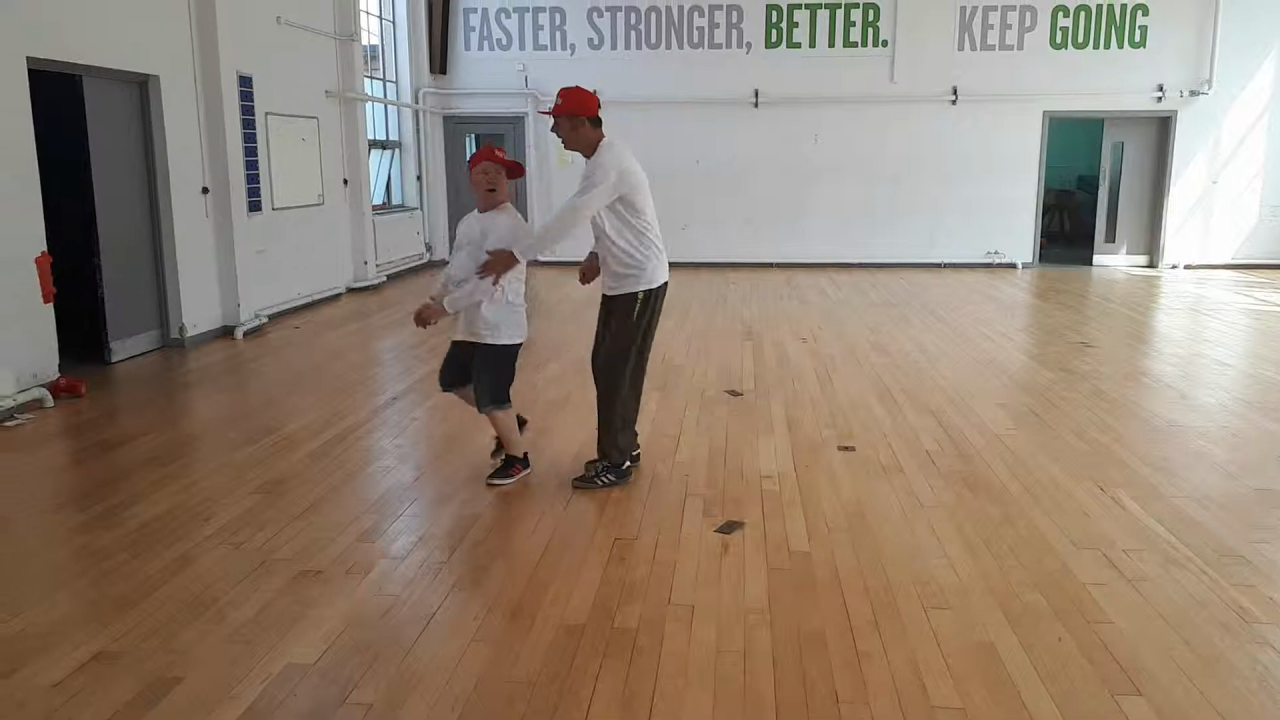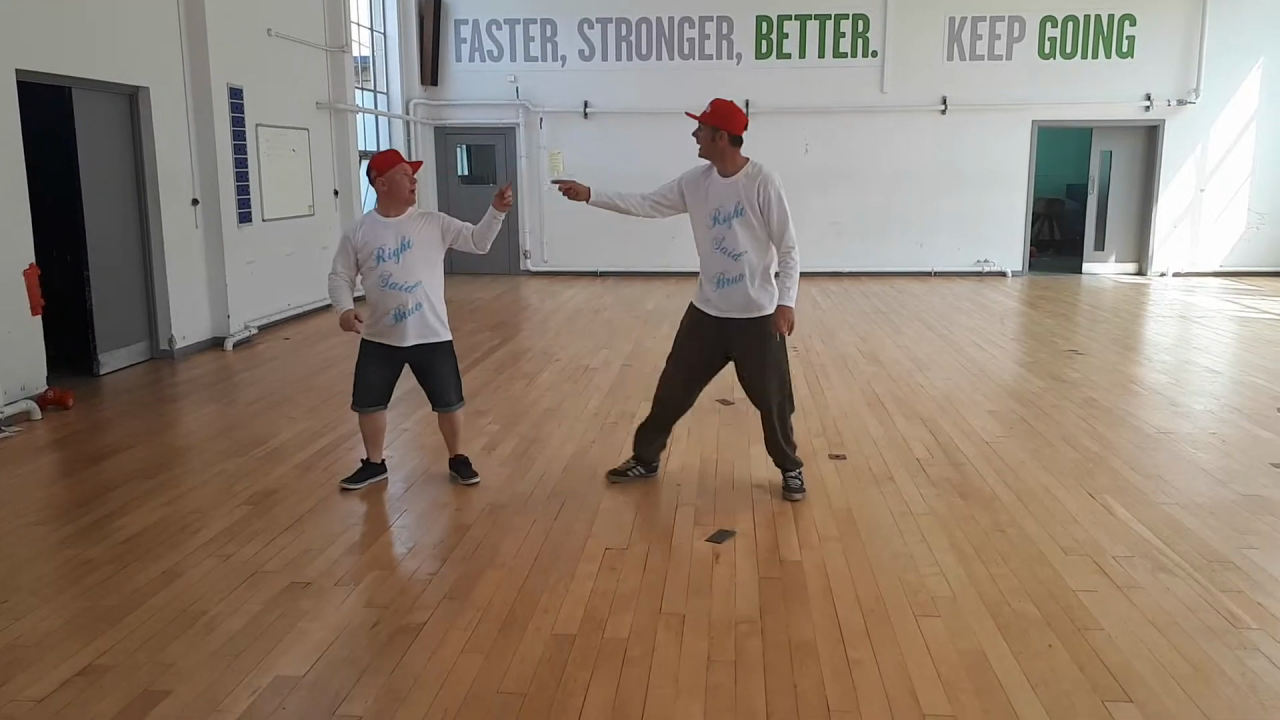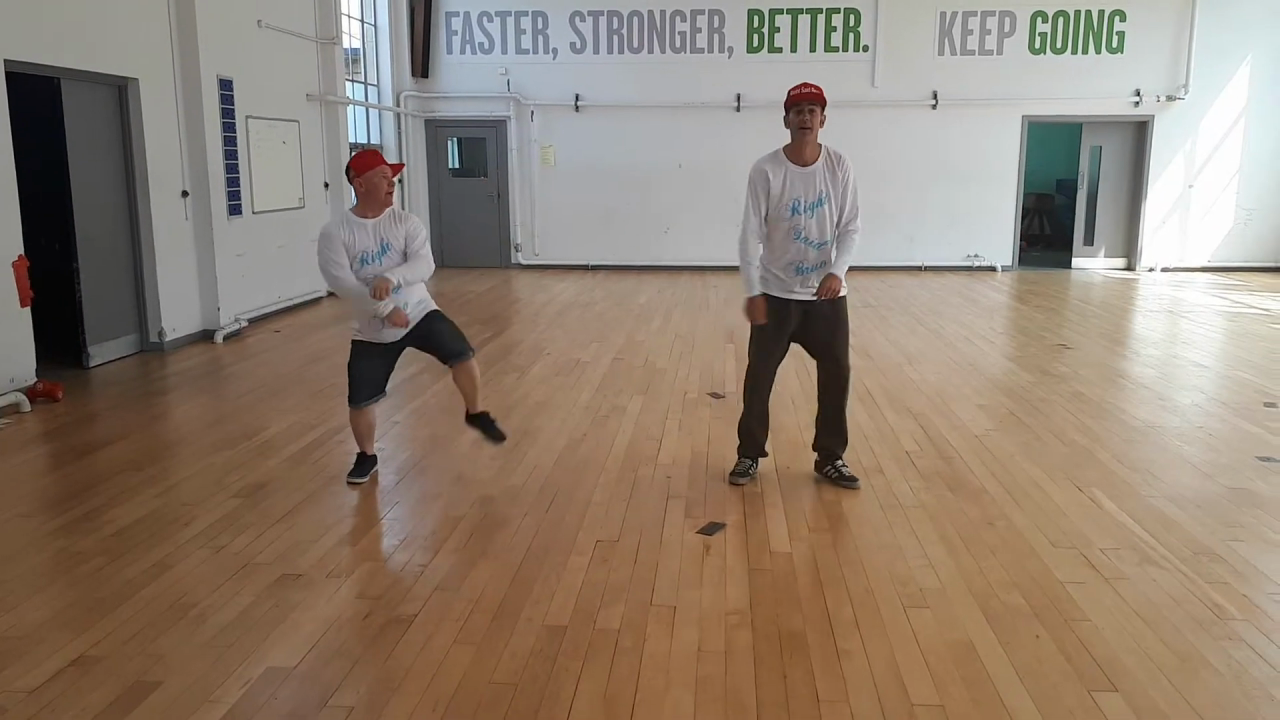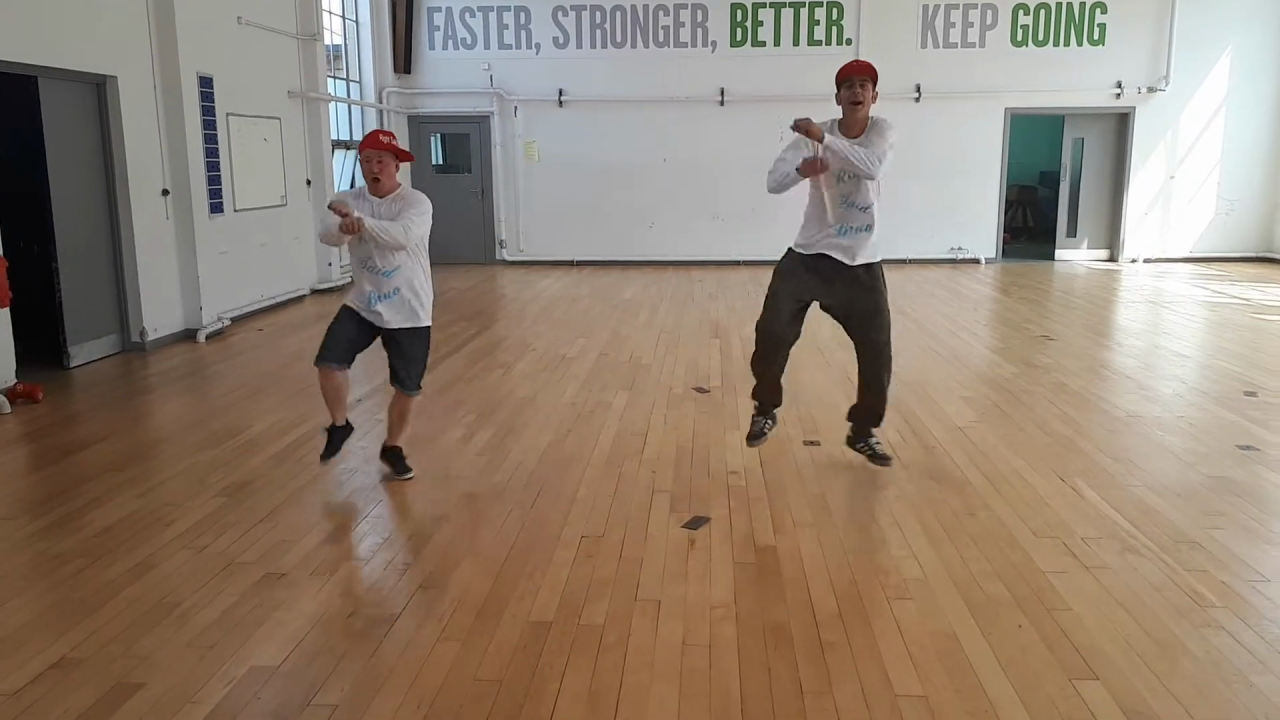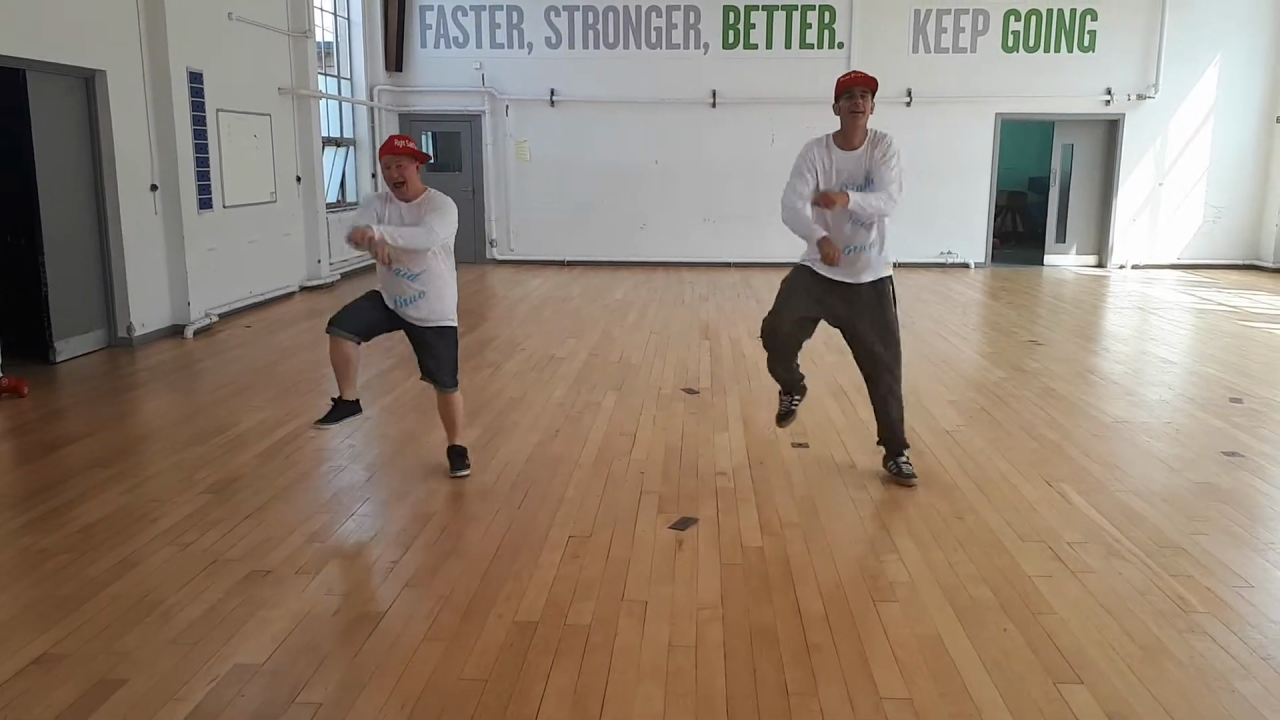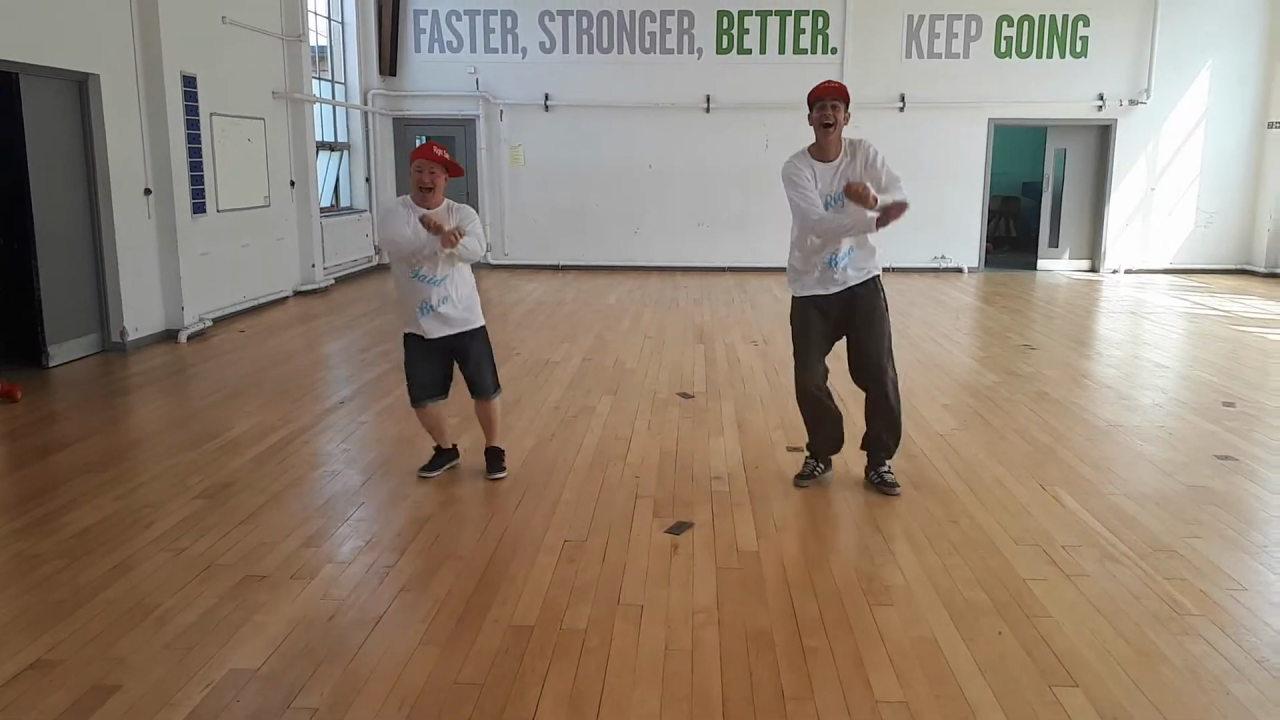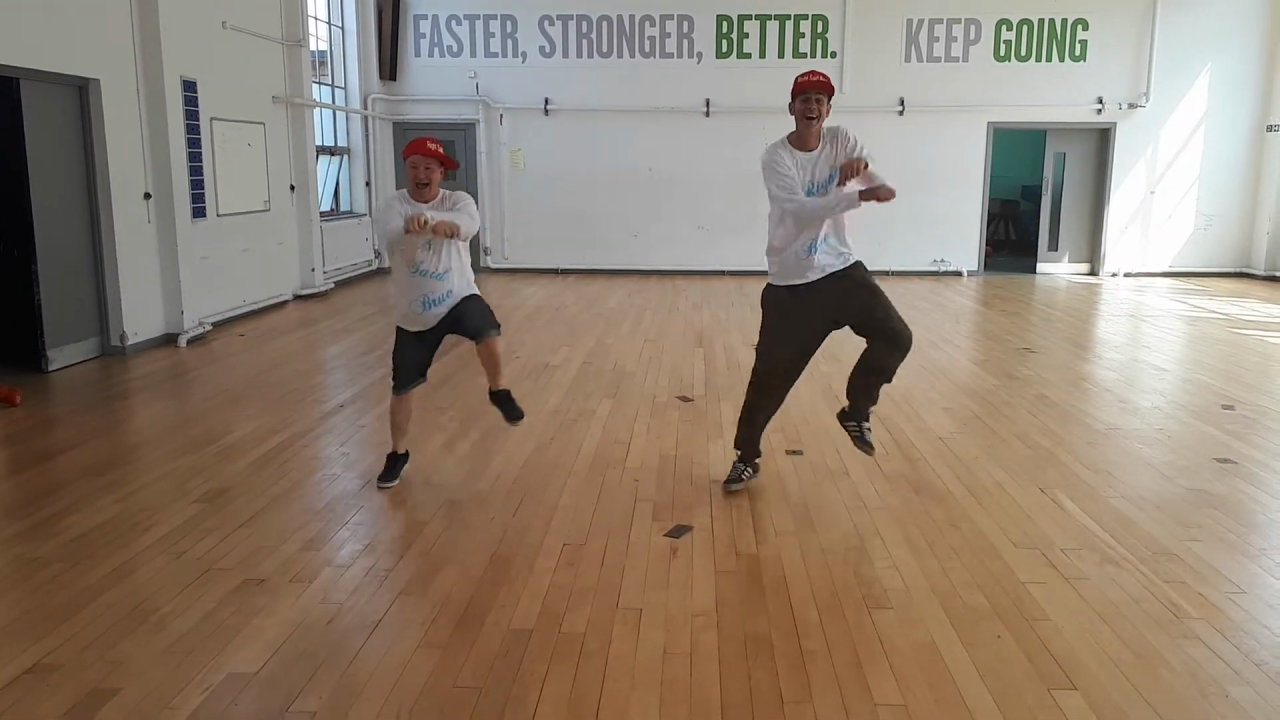
dt=0.7s
person 1, frame 1
left shoulder: (609, 163)
right shoulder: (601, 158)
left elbow: (569, 218)
left wrist: (515, 255)
right wrist: (597, 255)
left hip: (640, 283)
right hip: (620, 281)
left knee: (618, 374)
right knee: (604, 366)
left ankle: (616, 463)
right ankle: (622, 448)
person 1, frame 2
left shoulder: (763, 182)
right shoulder: (695, 181)
left elbow: (788, 247)
right elbow: (644, 204)
left wrist: (787, 302)
right wrist: (589, 194)
left hip: (756, 312)
right hip: (707, 309)
left knee: (772, 396)
right knee: (674, 385)
left ankle: (790, 468)
right ankle: (646, 458)
person 1, frame 3
left shoulder: (838, 165)
right shoulder: (765, 170)
left elbow: (851, 227)
right elbow: (751, 234)
left wrist: (837, 274)
right wrist: (754, 291)
left hip: (825, 290)
right hip: (776, 291)
left knee: (836, 375)
right knee: (758, 377)
left ankle: (830, 458)
right ankle: (749, 455)
person 1, frame 4
left shoulder: (883, 130)
right shoulder: (809, 136)
left elbow: (871, 168)
right elbow: (774, 181)
left wrist: (824, 138)
right wrist: (805, 168)
left hip: (861, 262)
right hip: (809, 255)
left knee: (877, 349)
right knee: (773, 330)
left ankle: (864, 431)
right ankle: (766, 405)
person 1, frame 5
left shoulder: (884, 146)
right shoulder: (815, 150)
left elbow: (887, 200)
right elbow: (790, 210)
left wrist: (846, 200)
right wrist: (820, 239)
left hip: (871, 278)
right hip: (818, 269)
left knee: (884, 367)
right knee: (776, 331)
left ankle: (895, 452)
right ankle: (792, 388)
person 1, frame 6
left shoulder: (861, 152)
right shoulder: (795, 168)
left elbow: (894, 191)
right elbow: (819, 225)
left wrist: (871, 196)
right wrist: (877, 219)
left hip: (861, 282)
right hip: (812, 290)
left knee: (877, 374)
right knee: (810, 382)
left ankle: (879, 461)
right ankle: (821, 454)
person 1, frame 7
left shoulder: (841, 141)
right shoulder: (775, 157)
left elbow: (876, 184)
right elbow: (799, 211)
left wrist: (863, 171)
right wrist: (860, 194)
left hip: (842, 270)
right hip: (787, 282)
left knee: (895, 339)
right knee: (770, 373)
left ankle: (857, 411)
right ankle: (747, 456)
person 2, frame 1
left shoulder: (510, 224)
right shoulder: (470, 221)
left elbow: (493, 279)
left wrist: (443, 305)
right wrist: (438, 298)
left hip: (497, 331)
right hip: (469, 328)
left knee: (491, 400)
right knee: (453, 381)
left ankle: (517, 458)
right ankle: (511, 421)
person 2, frame 2
left shoulder: (434, 224)
right shoulder: (358, 232)
left elbow: (479, 242)
right elbow: (339, 277)
left wrist: (497, 210)
right wrist: (345, 308)
left hip: (432, 334)
right hip: (379, 337)
left knee: (449, 403)
right knee: (368, 404)
left ankle: (457, 459)
right ankle: (374, 464)
person 2, frame 3
left shoulder: (406, 221)
right shoulder: (333, 233)
left elbow: (424, 265)
right elbow: (340, 280)
left wrist: (392, 280)
right wrist: (383, 309)
left hip: (418, 312)
right hip: (373, 329)
left knee: (462, 354)
right knee: (361, 400)
left ankle: (477, 414)
right ankle: (366, 457)
person 2, frame 4
left shoulder: (417, 203)
right shoulder: (349, 201)
left elbow: (402, 236)
right elbow: (329, 235)
left wrist: (357, 218)
right wrist: (345, 225)
left hip: (409, 310)
right hip: (363, 304)
left knee: (406, 388)
right knee: (329, 365)
left ankle: (393, 448)
right ankle: (339, 426)
person 2, frame 5
left shoulder: (442, 207)
right shoulder: (377, 203)
left elbow: (424, 239)
right elbow: (356, 234)
left wrist: (377, 234)
right wrist: (371, 240)
left hip: (435, 312)
right hip: (388, 299)
left knee: (446, 385)
right knee: (341, 330)
left ankle: (456, 447)
right ankle: (346, 402)
person 2, frame 6
left shoulder: (462, 214)
right shoulder: (394, 212)
left elbow: (475, 248)
right elbow: (399, 247)
left wrist: (442, 232)
right wrist: (440, 239)
left hip: (463, 318)
right hip: (419, 323)
left knee: (486, 391)
right knee: (423, 399)
left ankle: (493, 450)
right ankle: (445, 449)
person 2, frame 7
left shoulder: (458, 201)
right shoulder: (391, 206)
left elbow: (467, 226)
right elbow: (392, 240)
left wrist: (425, 218)
right wrist: (433, 229)
left hip: (460, 298)
right hip: (413, 315)
left knee: (487, 331)
right knee: (403, 388)
left ankle: (498, 392)
right ankle: (397, 453)
